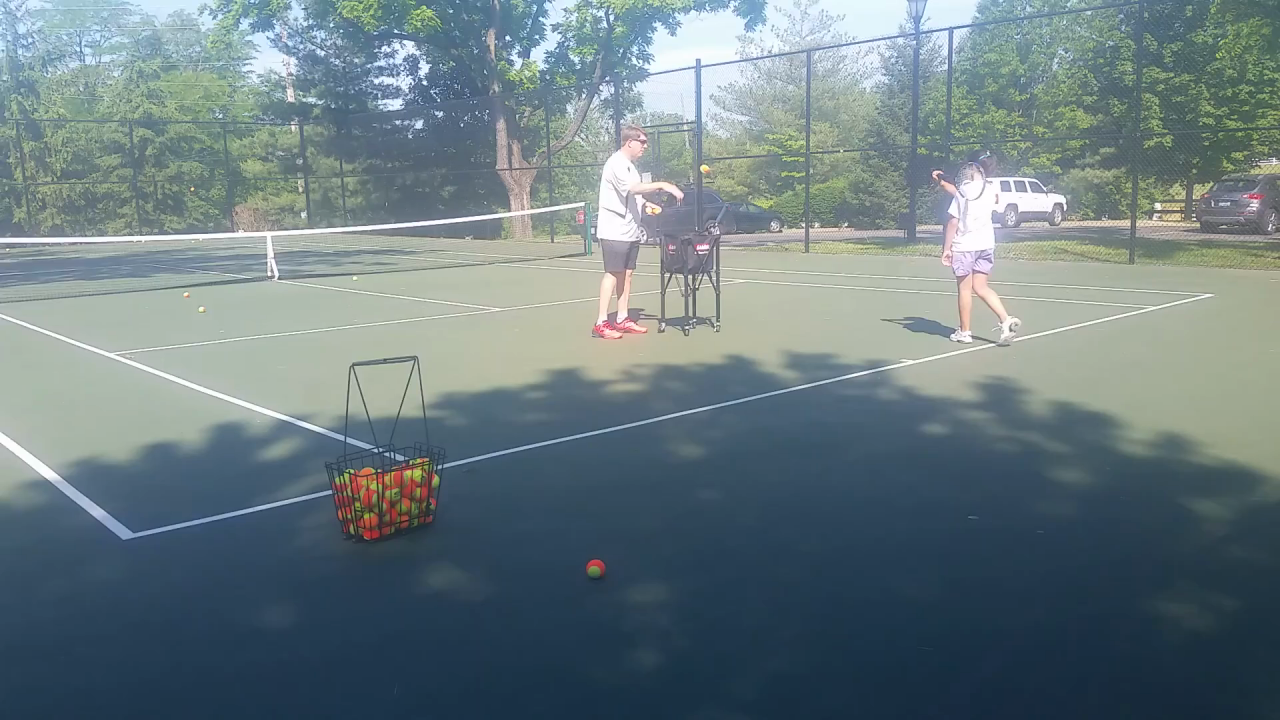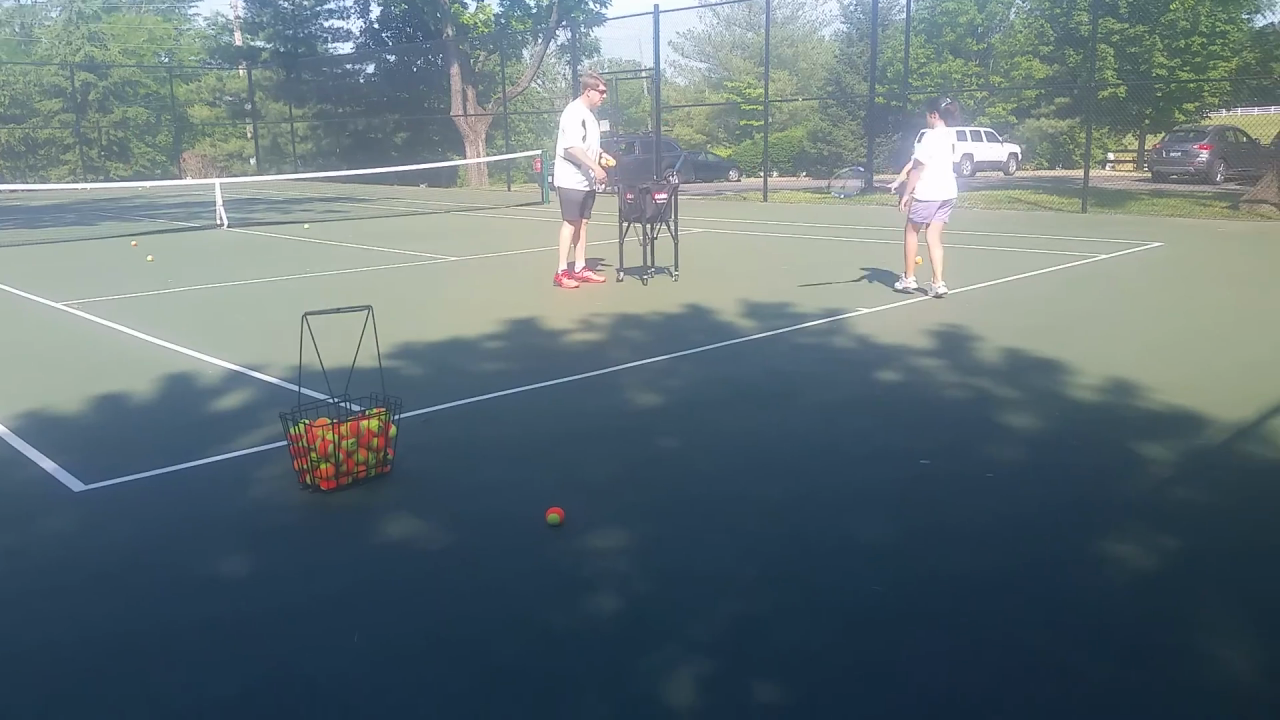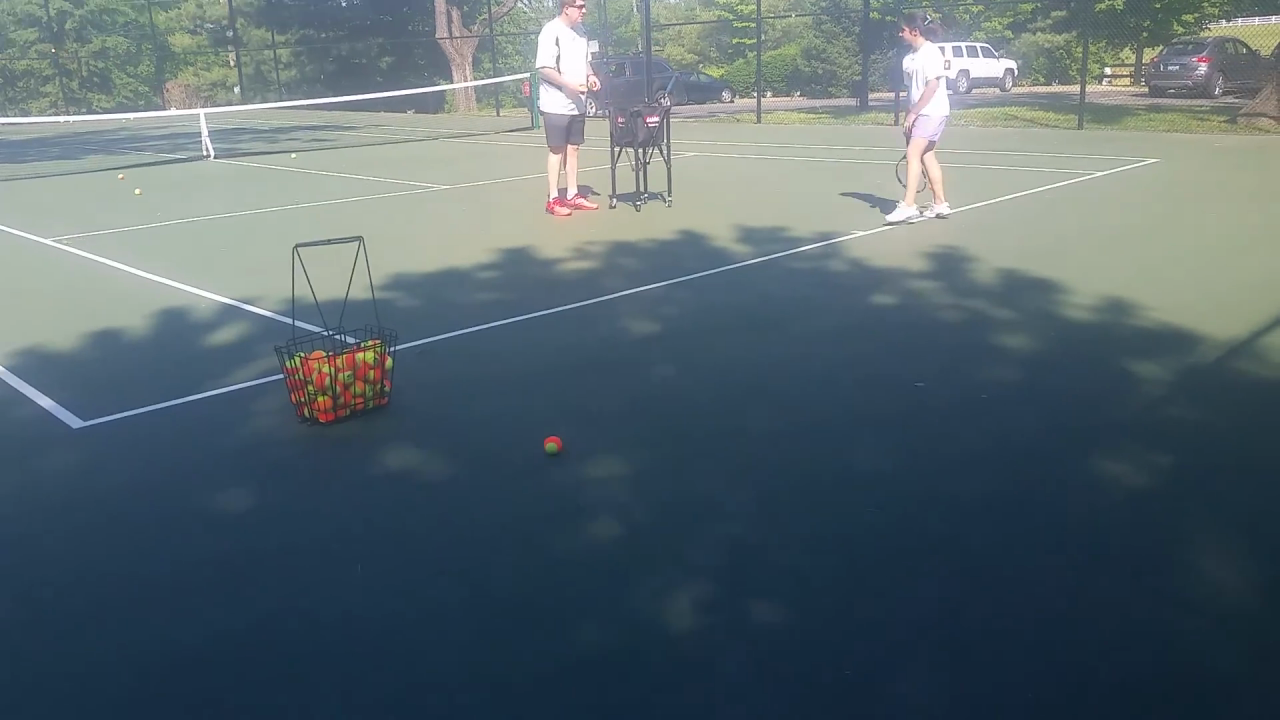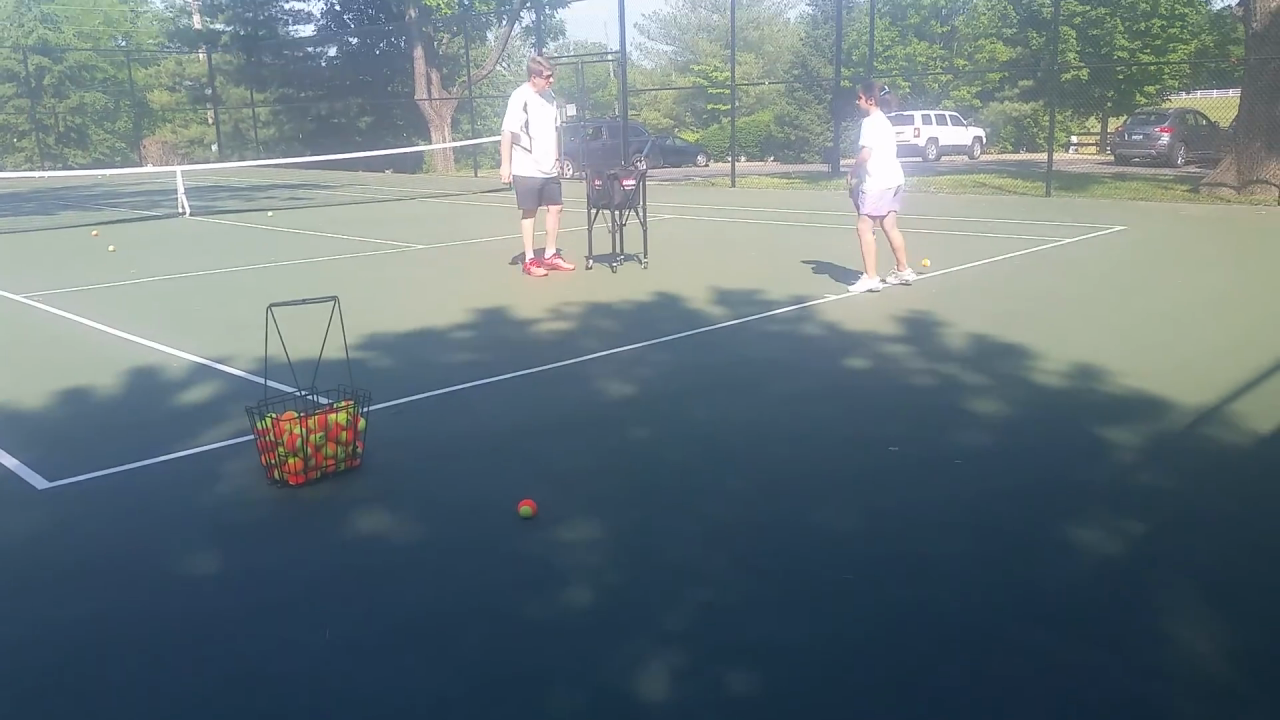
dt=0.4s
person 1, frame 1
left shoulder: (629, 164)
right shoulder: (617, 163)
right elbow: (634, 187)
left wrist: (645, 204)
right wrist: (664, 185)
left hip: (629, 231)
right hip: (614, 231)
left knee: (627, 274)
right knee: (613, 274)
left ankle: (622, 319)
right ankle: (601, 323)
person 1, frame 2
left shoulder: (590, 113)
right shoulder: (574, 112)
right elbow: (572, 148)
left wrist: (602, 155)
right wrist: (595, 168)
left hip: (586, 180)
right hip: (571, 180)
left knee: (582, 223)
right knee: (570, 223)
left ankle: (580, 268)
right ankle: (561, 272)
person 1, frame 3
left shoulder: (579, 31)
right shoulder: (551, 31)
right elbow: (544, 68)
left wrist: (591, 77)
right wrist: (570, 85)
left hip: (576, 105)
right hip: (556, 105)
left knee: (573, 149)
right knee: (557, 150)
left ankle: (573, 195)
right ankle: (553, 199)
person 1, frame 4
left shoulder: (549, 95)
right shoulder: (520, 98)
right elbow: (508, 132)
left wrist: (556, 158)
right wrist: (506, 164)
left hip: (549, 168)
right hip: (527, 169)
left knee: (555, 208)
right knee: (530, 212)
left ankle: (550, 255)
right ankle: (530, 260)
person 2, frame 1
right shoulder: (991, 189)
left elbow: (953, 221)
left wrist: (946, 248)
right wrist: (942, 182)
left hip: (965, 246)
right hip: (986, 244)
left knee: (964, 288)
right knee: (981, 287)
left ankle: (964, 332)
right ankle: (1007, 320)
person 2, frame 2
left shoulder: (931, 137)
right shoulder: (949, 136)
left elbow: (918, 168)
right elbow: (914, 162)
left wrist: (907, 194)
right wrist: (899, 180)
left hip: (928, 194)
right hip: (946, 193)
left knee: (911, 232)
right knee: (934, 238)
left ankle: (908, 277)
right ankle: (938, 283)
person 2, frame 3
left shoulder: (931, 52)
right shoulder: (908, 58)
left elbow: (933, 86)
left wrist: (912, 113)
right wrist: (910, 116)
left hip: (933, 112)
right hip: (921, 113)
left knee: (913, 154)
right knee: (927, 156)
left ankle: (908, 206)
right ankle: (940, 204)
person 2, frame 4
left shoulder: (870, 122)
right shoulder: (884, 122)
left elbow: (865, 154)
left wrist: (853, 174)
right wrist: (861, 177)
left hip: (879, 182)
right hip: (894, 180)
left knee: (864, 227)
right knee: (890, 226)
left ankle: (871, 277)
right ankle: (903, 270)
